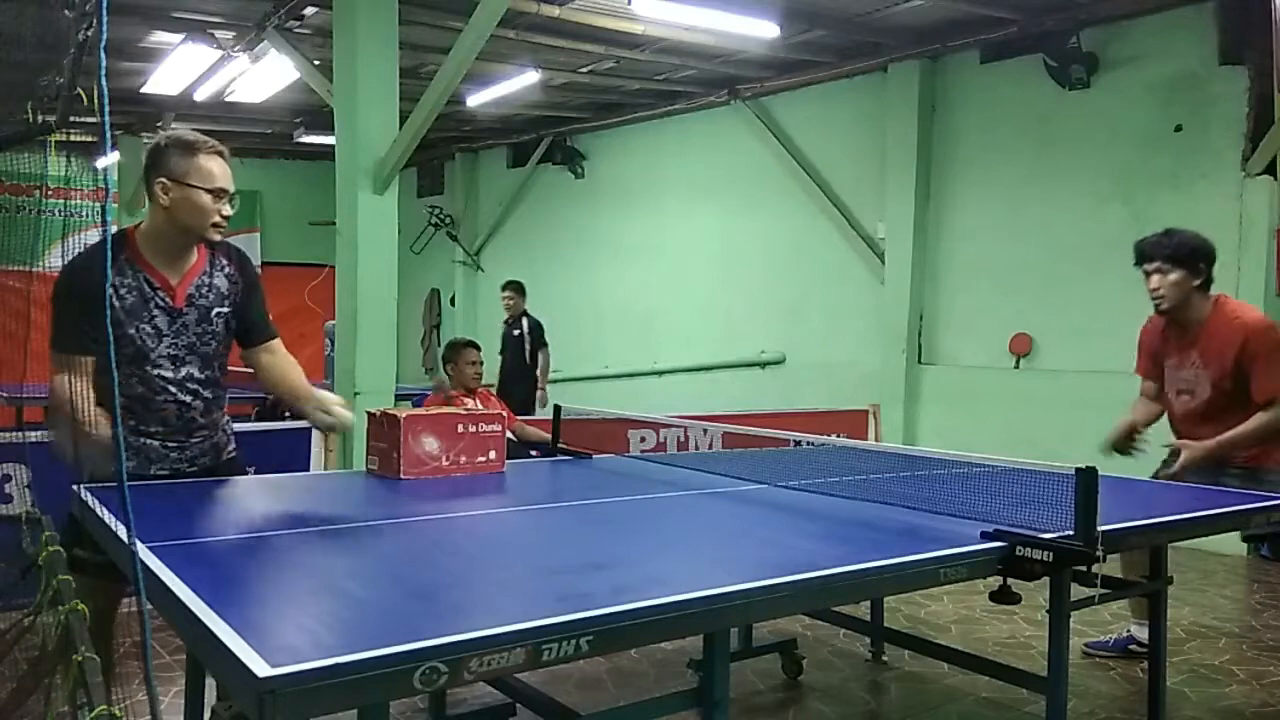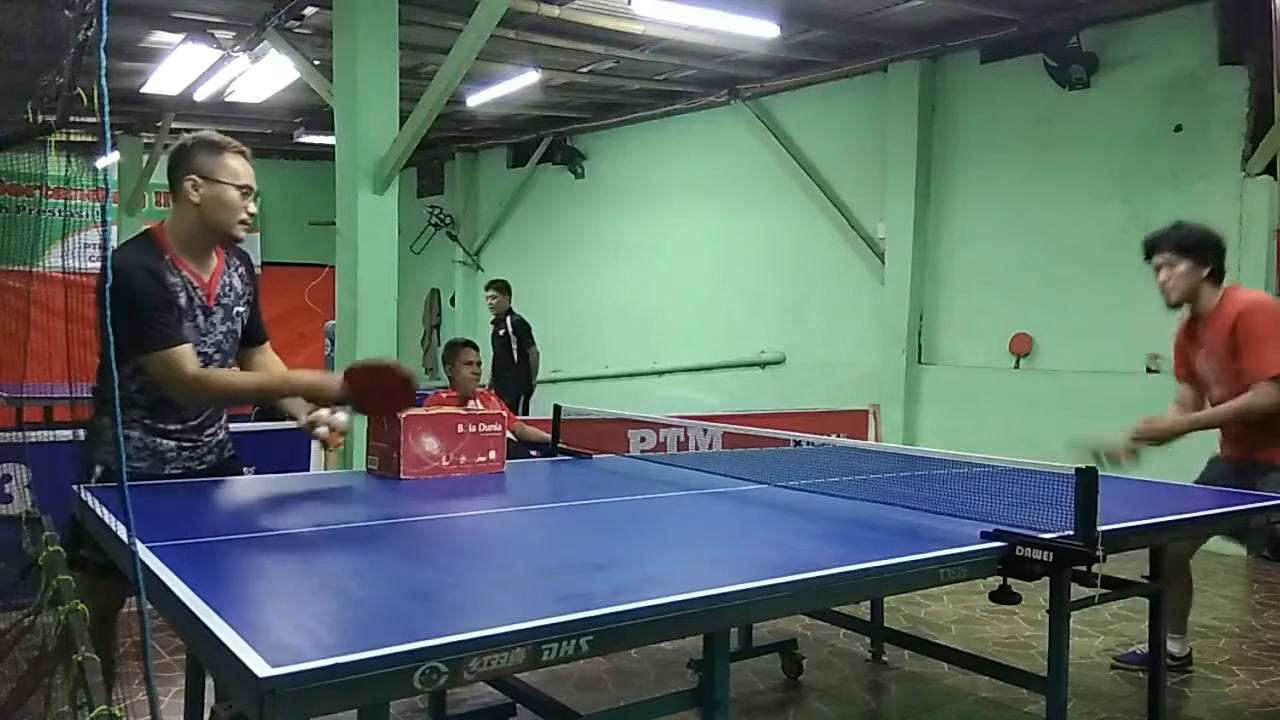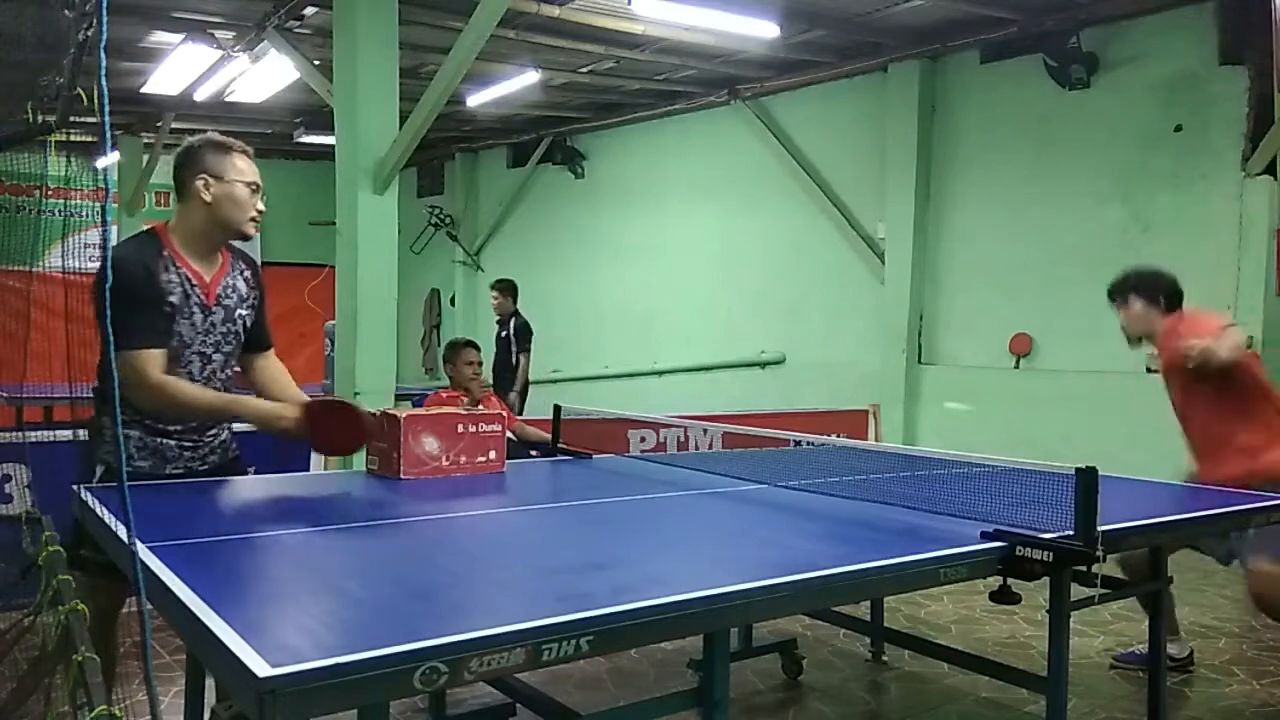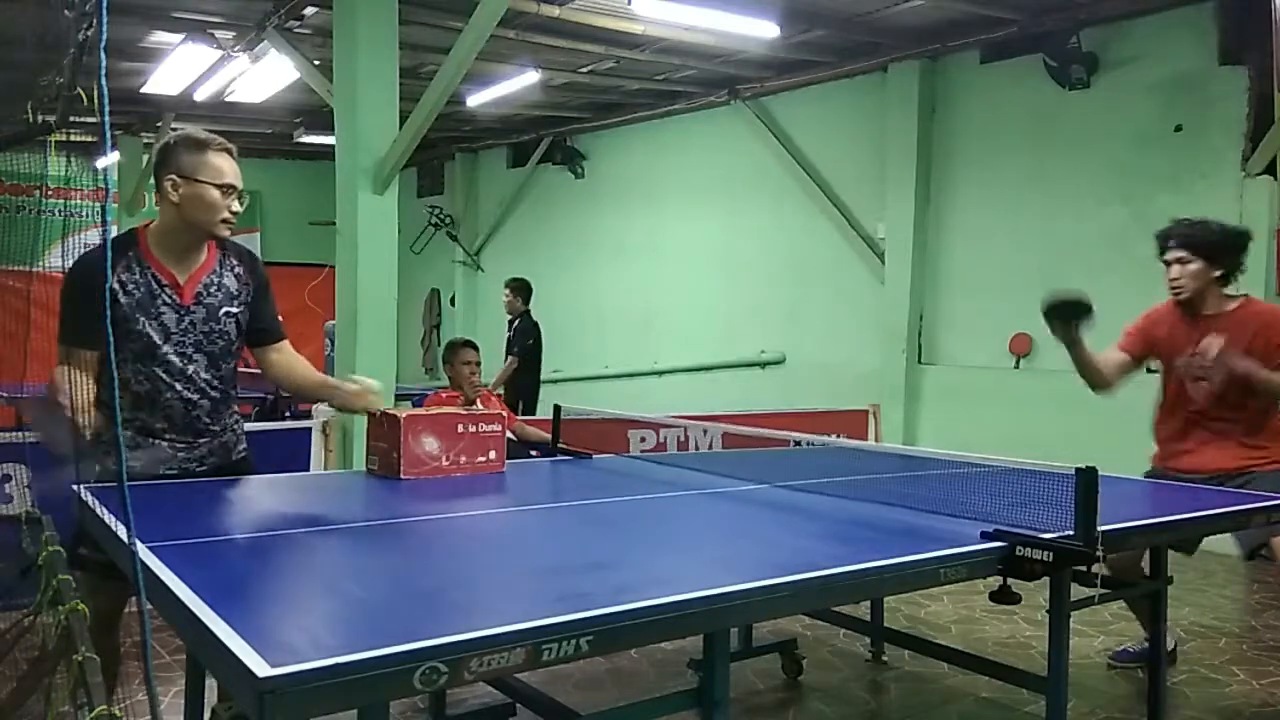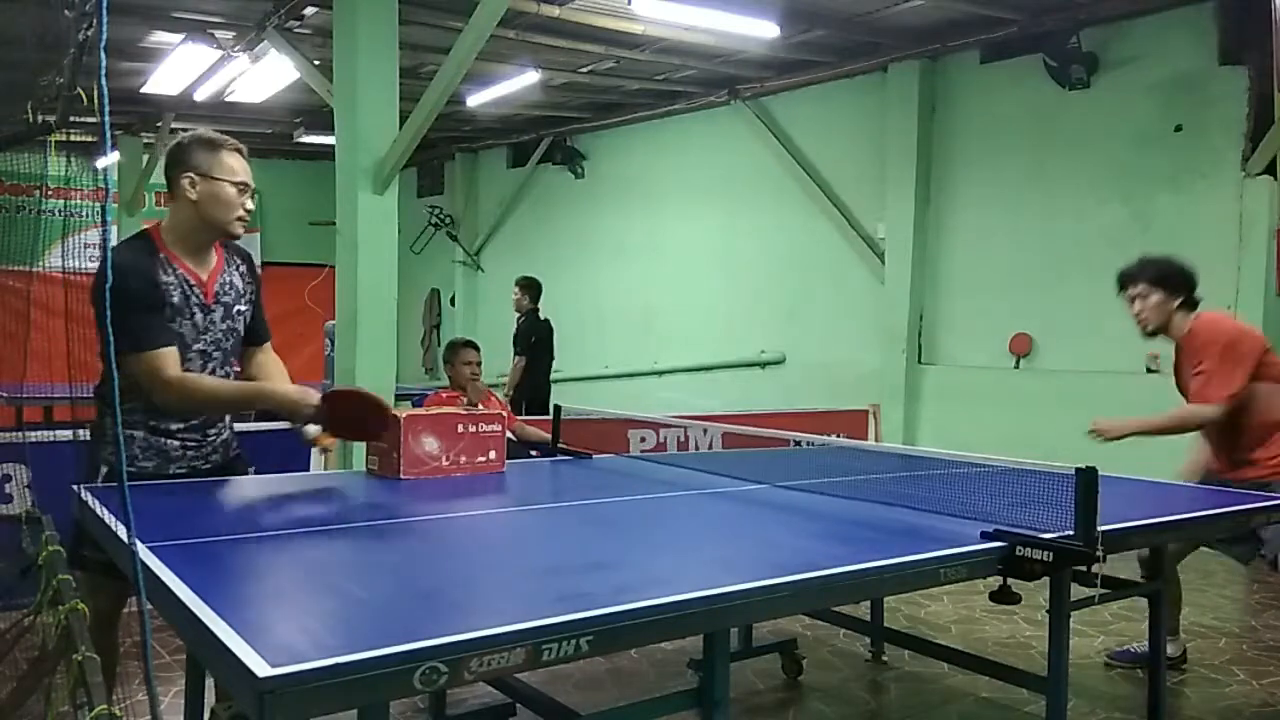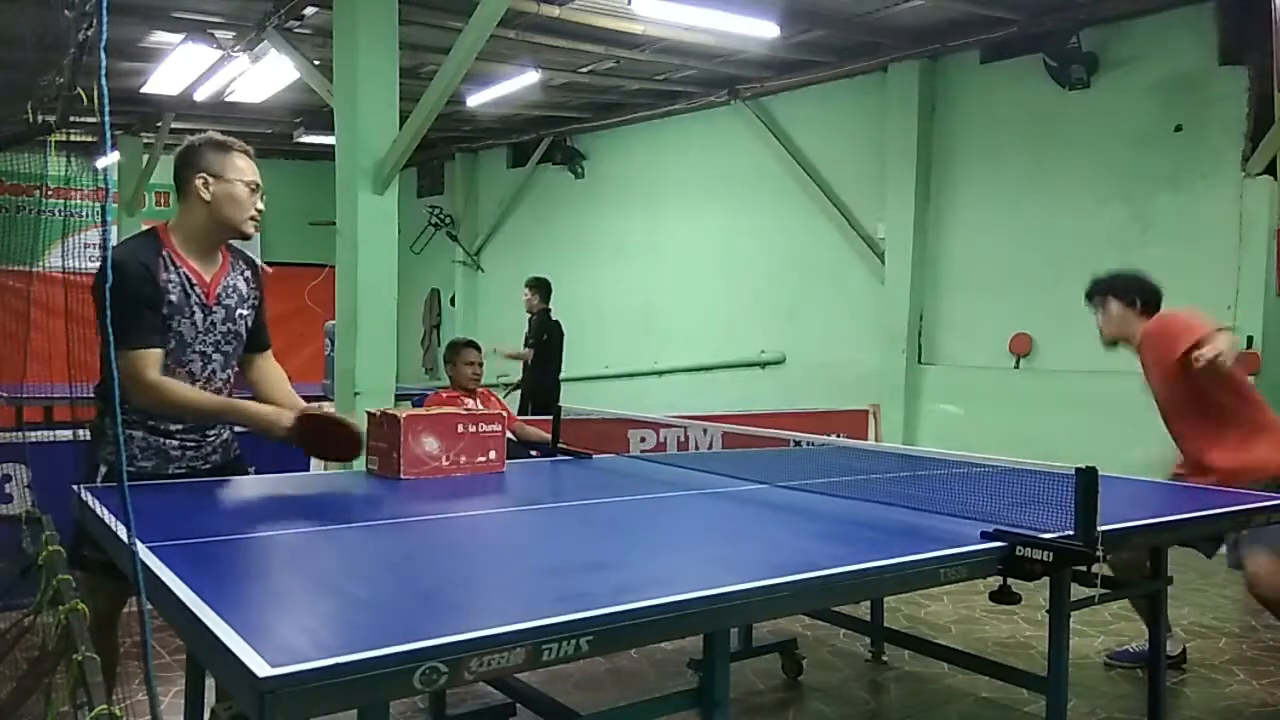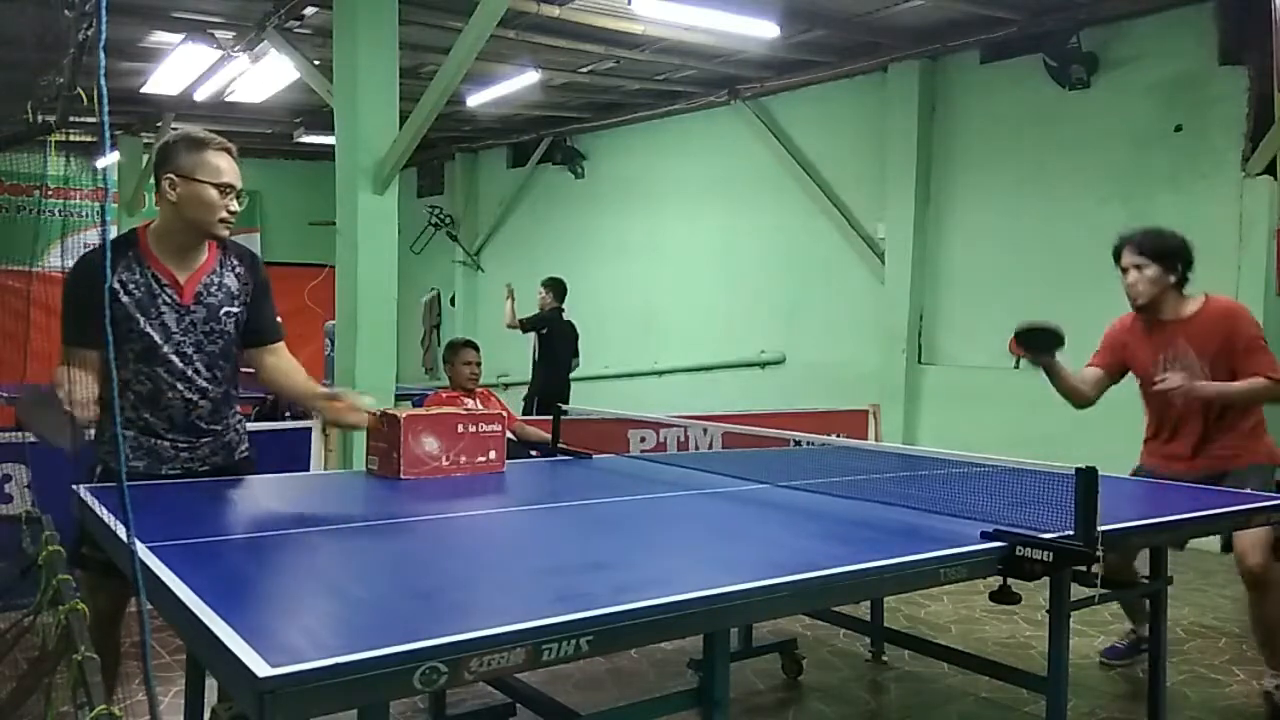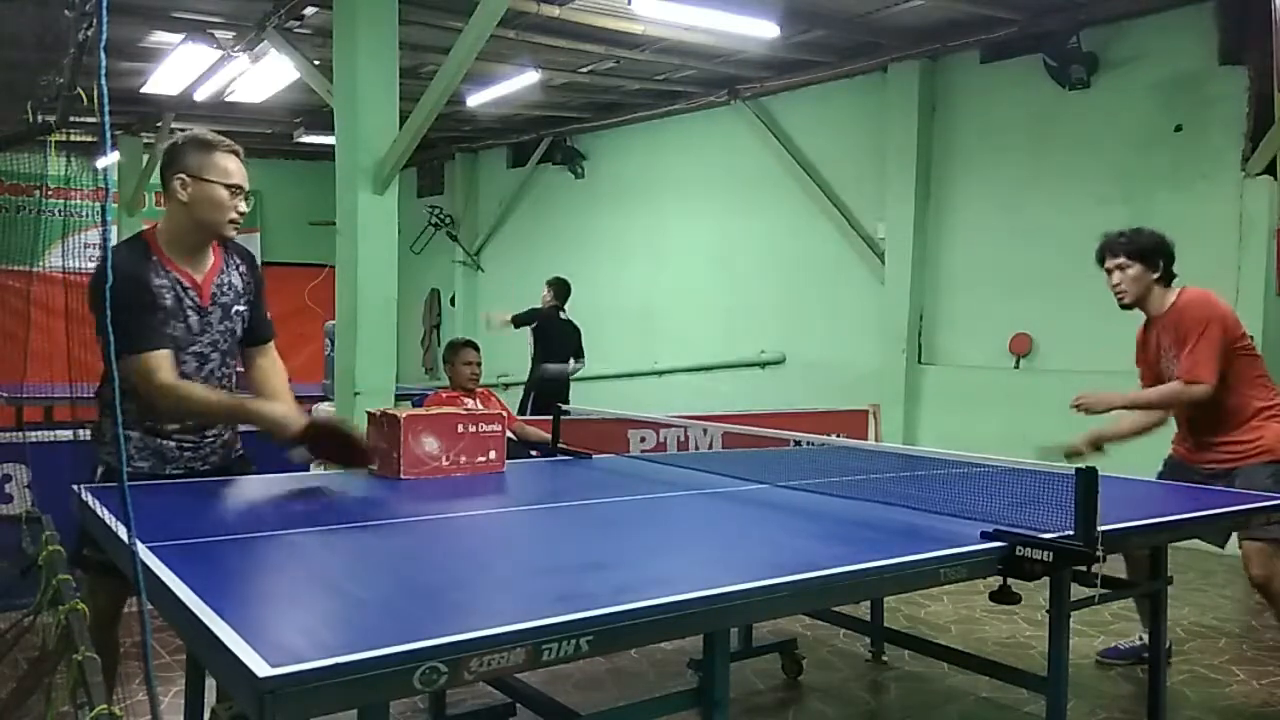
dt=0.4s
person 1, frame 1
left shoulder: (233, 267)
right shoulder: (91, 273)
left elbow: (267, 353)
right elbow: (70, 377)
left wrist: (312, 402)
right wrist: (83, 419)
left hip: (214, 464)
right hip: (122, 470)
right knee: (94, 607)
person 1, frame 2
left shoulder: (240, 267)
right shoulder: (133, 269)
left elbow: (256, 356)
right elbow: (185, 381)
left wrist: (305, 411)
right wrist: (309, 383)
left hip: (213, 463)
right hip: (129, 468)
right knee: (98, 606)
person 1, frame 3
left shoulder: (246, 272)
right shoulder: (131, 267)
left elbow: (260, 359)
right elbow: (145, 384)
left wrist: (306, 410)
right wrist: (260, 413)
left hip: (215, 464)
right hip: (134, 468)
right knee: (101, 605)
person 1, frame 4
left shoulder: (244, 268)
right shoulder: (101, 270)
left elbow: (275, 355)
right elbow: (73, 367)
left wrist: (335, 390)
right wrist: (77, 408)
left hip: (222, 463)
right hip: (132, 468)
right knee: (102, 606)
person 1, frame 5
left shoulder: (241, 266)
right shoulder: (129, 269)
left elbow: (258, 352)
right elbow: (165, 384)
left wrist: (302, 408)
right wrist: (275, 398)
left hip: (217, 461)
right hip: (136, 467)
right knee: (102, 604)
person 1, frame 6
left shoulder: (246, 272)
right shoulder: (132, 266)
left elbow: (258, 362)
right elbow: (144, 385)
left wrist: (302, 413)
right wrist: (254, 417)
left hip: (217, 463)
right hip: (135, 467)
right knee: (101, 605)
person 1, frame 7
left shoulder: (244, 267)
right shoulder: (101, 270)
left elbow: (269, 356)
right elbow: (80, 369)
left wrist: (320, 399)
right wrist: (78, 401)
left hip: (224, 463)
right hip: (135, 468)
right knee: (104, 606)
person 1, frame 8
left shoulder: (243, 266)
right shoulder: (124, 273)
left elbow: (262, 355)
right elbow: (158, 386)
left wrist: (287, 414)
right wrist: (259, 414)
left hip: (220, 463)
right hip: (136, 467)
right knee: (102, 605)
person 2, frame 1
right shoulder: (1155, 331)
right elbow: (1152, 397)
left wrist: (1208, 449)
right wrist: (1130, 425)
right hip: (1195, 455)
right ankle: (1141, 634)
person 2, frame 2
right shoulder: (1190, 331)
right elbow: (1188, 405)
left wrist: (1177, 428)
right wrist: (1146, 432)
right hip: (1238, 459)
right knee: (1170, 543)
right ankle: (1174, 647)
person 2, frame 3
left shoulder: (1186, 328)
right shoulder: (1175, 355)
left elbow: (1232, 347)
right hip: (1218, 480)
right knee: (1132, 554)
right ankle: (1175, 648)
person 2, frame 4
right shoulder: (1161, 321)
right elbow: (1102, 380)
left wrist: (1237, 366)
right wrist: (1072, 342)
right hip: (1180, 469)
right knee: (1118, 556)
right ankle: (1160, 642)
person 2, frame 5
left shoulder: (1217, 332)
right shoulder: (1182, 355)
left elbow: (1212, 413)
left wrist: (1130, 427)
right wrist: (1185, 485)
right hip: (1229, 472)
right knee: (1156, 551)
right ankle: (1169, 646)
person 2, frame 6
left shoulder: (1168, 327)
right shoulder: (1152, 350)
left elbow: (1222, 339)
left wrist: (1218, 350)
right hip: (1201, 476)
right knee: (1121, 552)
right ankle: (1167, 644)
person 2, frame 7
left shoulder: (1228, 316)
right shoulder: (1126, 331)
right elbow: (1083, 394)
left wrist: (1198, 388)
right wrist: (1048, 363)
left hip: (1239, 459)
right hip: (1165, 466)
right knee: (1111, 553)
right ankle: (1143, 630)
person 2, frame 8
left shoulder: (1200, 309)
right shoulder: (1147, 335)
left elbow: (1198, 390)
right elbow: (1156, 411)
left wrist: (1115, 400)
right wrist: (1099, 436)
right hip: (1196, 454)
right ankle: (1151, 638)
